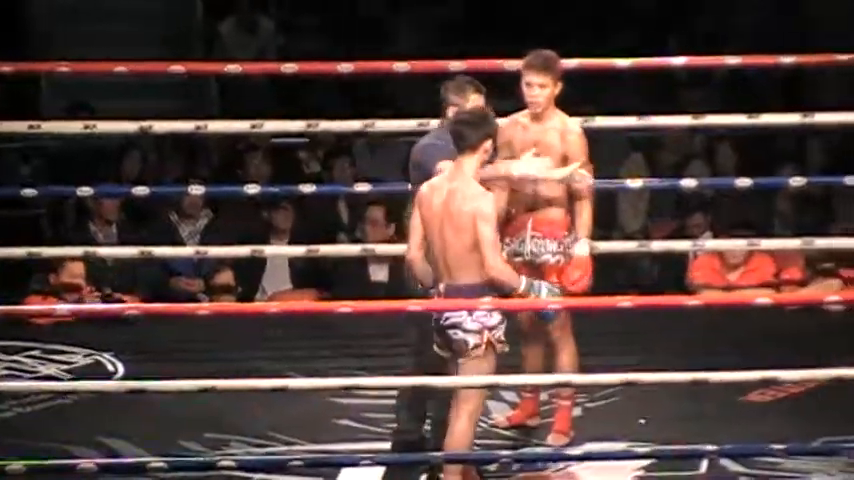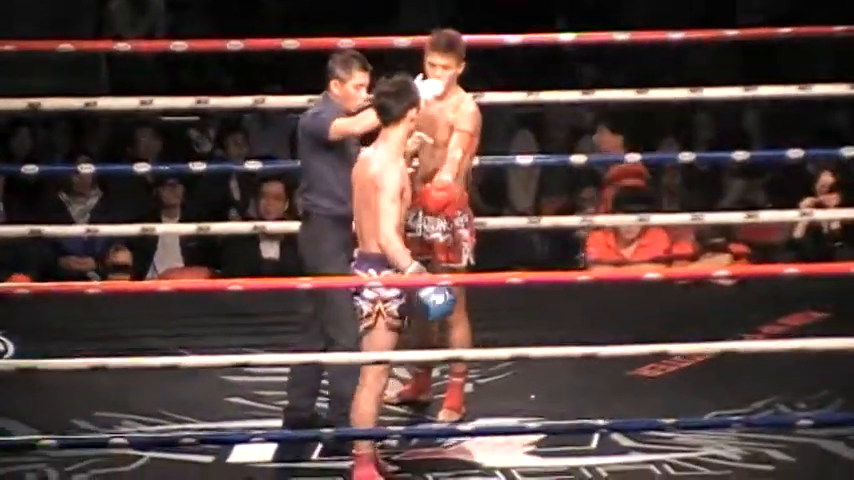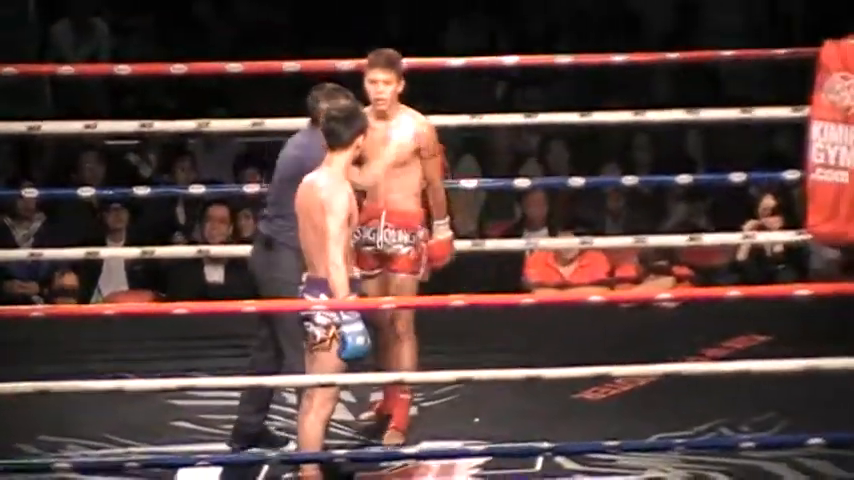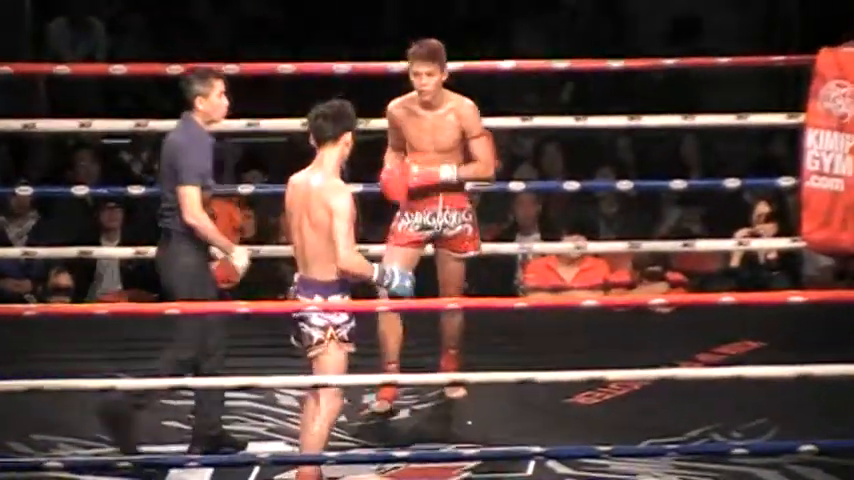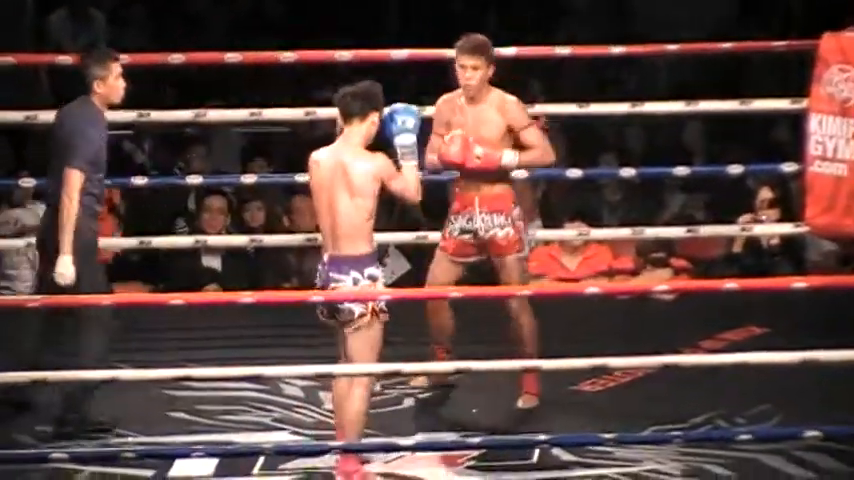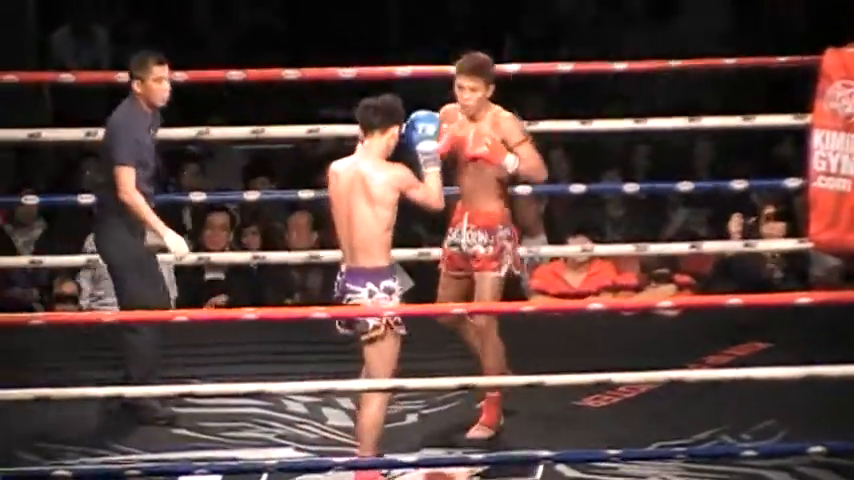
dt=0.7s
person 1, frame 1
left shoulder: (570, 132)
right shoulder: (509, 128)
left elbow: (583, 193)
right elbow: (500, 185)
left wrist: (582, 246)
left hip: (555, 235)
right hip: (517, 232)
left knee: (558, 329)
right knee: (526, 326)
left ankle: (564, 418)
right ankle: (529, 404)
person 1, frame 2
left shoulder: (466, 109)
right shoulder: (418, 101)
left elbow: (456, 155)
left wrist: (445, 179)
left hip: (450, 215)
right hip: (417, 210)
left knee: (453, 306)
left ankle: (456, 394)
right ankle: (421, 381)
person 1, frame 3
left shoulder: (419, 127)
left elbow: (435, 184)
right elbow: (348, 175)
left wrist: (443, 229)
left hip: (407, 228)
right hip: (368, 226)
left knee: (401, 323)
right knee: (377, 319)
left ankle: (401, 413)
right ankle: (389, 396)
person 1, frame 4
left shoulder: (464, 110)
right shoulder: (397, 110)
left elbow: (487, 167)
left wrist: (440, 173)
right wrist: (391, 174)
left hip: (453, 210)
right hip: (412, 209)
left knee: (452, 300)
left ankle: (449, 370)
right ankle: (388, 386)
person 1, frame 5
left shoulder: (509, 106)
right shoulder: (445, 106)
left elbow: (545, 155)
right elbow: (432, 159)
left wrist: (500, 158)
right wrist: (445, 156)
left hip: (500, 210)
right hip: (462, 209)
left knee: (517, 301)
right knee: (433, 295)
left ankle: (531, 378)
right ankle: (439, 361)
person 1, frame 6
left shoulder: (505, 122)
right shoulder: (448, 115)
left elbow: (539, 173)
left wrist: (500, 158)
right wrist: (442, 152)
left hip: (492, 225)
right hip: (461, 221)
left knee: (483, 322)
right knee: (448, 312)
left ankle: (492, 412)
right ankle: (499, 373)
person 2, frame 1
left shoulder: (427, 190)
right shoulder: (481, 198)
left elbow: (414, 255)
right elbow: (494, 268)
right wrist: (532, 289)
left hip: (444, 302)
right hip: (476, 305)
left knee: (462, 397)
right knee: (469, 405)
person 2, frame 2
left shoulder: (368, 156)
right shoulder: (390, 166)
right elbow: (386, 235)
left wrist: (410, 185)
right wrist: (422, 279)
left hip: (367, 266)
right hip: (382, 273)
left knee: (373, 373)
right knee: (374, 377)
person 2, frame 3
left shoulder: (308, 183)
right shoulder: (338, 191)
right elbow: (334, 262)
right wrist: (350, 317)
left hip: (311, 292)
right hip: (329, 298)
left knee: (312, 397)
right knee: (322, 401)
person 2, frame 4
left shoulder: (295, 183)
right shoulder: (337, 191)
right elbow: (346, 259)
right wrist: (384, 274)
left hip: (303, 291)
right hip: (328, 298)
left knee: (315, 394)
right knee: (329, 403)
person 2, frame 5
left shoulder: (317, 159)
right shoulder: (374, 163)
right elbow: (414, 194)
right wrist: (407, 145)
left hip: (330, 268)
right hip: (360, 273)
left knee: (349, 361)
right knee: (364, 376)
left ankle: (343, 447)
person 2, frame 6
left shoulder: (336, 170)
right shoulder: (392, 174)
right elbow: (436, 201)
left wrist: (364, 146)
right wrist: (429, 154)
left hip: (347, 279)
right hip: (376, 285)
left knee: (374, 367)
right knee: (379, 386)
left ankle: (364, 452)
right ankle: (365, 471)
person 3, frame 1
left shoulder: (461, 143)
right shoulder: (430, 148)
left knee: (428, 351)
right knee: (435, 352)
left ankle: (409, 436)
right ankle: (441, 443)
person 3, frame 2
left shoulder: (343, 119)
right shoulder: (315, 119)
left elbow: (357, 164)
right elbow: (356, 126)
left hip: (338, 230)
right hip: (324, 231)
left knee: (319, 326)
right knee: (344, 329)
left ankle: (300, 412)
right ankle: (342, 424)
person 3, frame 3
left shoulder: (302, 143)
right shoulder: (312, 151)
left hip: (271, 255)
right hip: (285, 260)
left knee: (271, 349)
right knee: (299, 353)
left ankle: (247, 427)
person 3, frame 4
left shoulder: (188, 136)
right shoulder: (192, 142)
right elbow: (192, 214)
left wrist: (219, 246)
right wrist: (231, 250)
left hip: (187, 251)
right hip: (184, 253)
left knee: (210, 342)
right knee: (188, 346)
left ankle: (209, 434)
right ankle: (121, 411)
person 3, frame 5
left shoulder: (74, 114)
right shoulder: (89, 126)
right elbow: (69, 195)
right wrist: (66, 255)
left hip: (55, 226)
right hip: (72, 229)
left knee: (45, 312)
right knee: (97, 320)
right ankle: (72, 411)
person 3, frame 6
left shoulder: (148, 116)
right shoulder: (127, 122)
right elbow: (126, 190)
left wrist: (155, 228)
right wrist: (165, 233)
left hip: (128, 224)
right hip: (117, 226)
left knee: (156, 302)
right knee: (143, 310)
left ankle: (138, 385)
right ankle: (139, 397)
